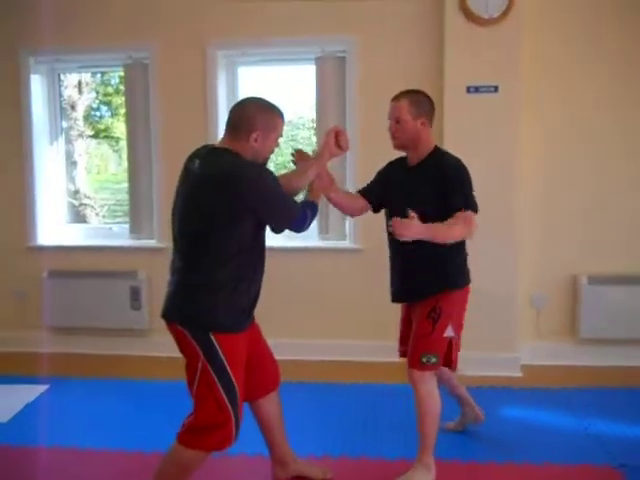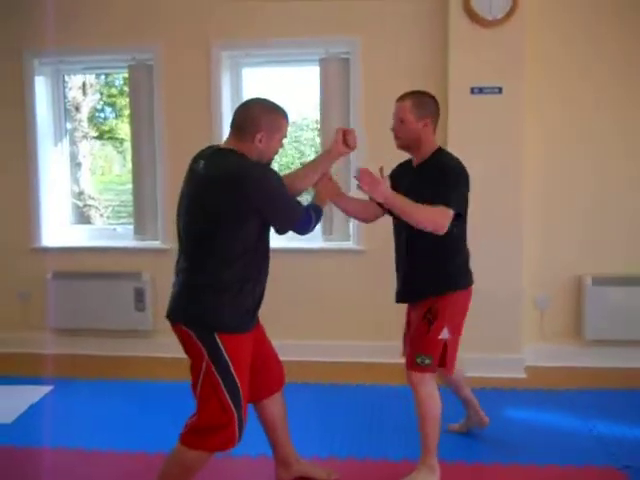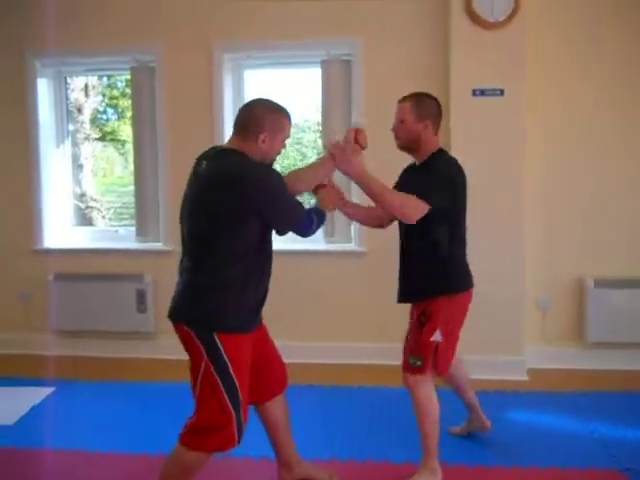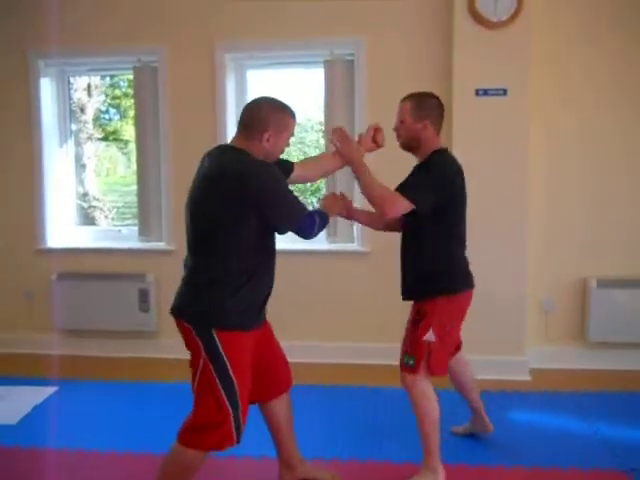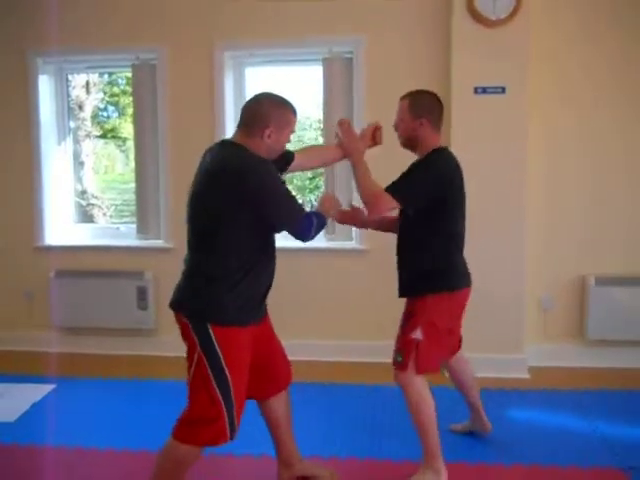
dt=0.1s
person 1, frame 1
left shoulder: (450, 169)
right shoulder: (393, 170)
left elbow: (466, 227)
right elbow: (355, 206)
left wrist: (420, 232)
right wrist: (323, 181)
left hip: (444, 287)
right hip: (413, 287)
left knee: (421, 371)
right knee: (430, 360)
right ankle: (470, 409)
person 1, frame 2
left shoulder: (449, 169)
right shoulder: (403, 171)
left elbow: (438, 223)
right elbow: (368, 212)
left wrist: (388, 195)
right wrist: (329, 189)
left hip: (446, 288)
right hip: (419, 287)
left knee: (420, 373)
right knee: (434, 361)
right ankle: (475, 412)
person 1, frame 3
left shoulder: (444, 169)
right shoulder: (416, 171)
left elbow: (409, 214)
right elbow: (384, 217)
left wrist: (360, 174)
right wrist: (338, 199)
left hip: (443, 290)
right hip: (434, 287)
left knee: (417, 374)
right knee: (443, 357)
right ankle: (478, 417)
person 1, frame 4
left shoulder: (442, 169)
right shoulder: (426, 169)
left elbow: (392, 208)
right elbow: (395, 221)
left wrist: (356, 162)
right wrist: (347, 210)
left hip: (443, 289)
right hip: (440, 286)
left knee: (415, 374)
right knee: (449, 355)
right ankle: (480, 419)
person 1, frame 5
left shoulder: (432, 169)
right shoulder: (438, 165)
left elbow: (378, 204)
right elbow: (413, 222)
left wrist: (356, 156)
right wrist: (362, 220)
left hip: (435, 288)
right hip: (448, 282)
left knee: (409, 372)
right knee: (449, 352)
right ankle: (479, 418)
person 2, frame 1
left shoulder: (206, 159)
right shoulder: (244, 177)
left elbow: (277, 190)
right elbow: (297, 219)
left wrist: (323, 156)
right wrist: (316, 194)
left hip: (220, 308)
right hip: (207, 317)
left knee: (263, 378)
right knee: (216, 420)
person 2, frame 2
left shoulder: (210, 161)
right shoulder: (248, 177)
left elbow: (281, 190)
right elbow: (302, 222)
left wrist: (330, 155)
right wrist: (322, 199)
left hip: (224, 308)
right hip: (212, 317)
left knee: (268, 380)
right knee: (219, 421)
person 2, frame 3
left shoulder: (216, 161)
right shoulder: (250, 177)
left elbow: (287, 185)
right elbow: (302, 223)
left wrist: (337, 159)
right wrist: (325, 204)
left hip: (231, 310)
right hip: (214, 318)
left knee: (270, 381)
right knee: (219, 422)
person 2, frame 4
left shoulder: (223, 160)
right shoulder: (252, 175)
left elbow: (299, 171)
right elbow: (305, 226)
right wrist: (328, 208)
left hip: (237, 309)
right hip: (217, 316)
left knee: (275, 381)
right knee: (216, 420)
person 2, frame 5
left shoulder: (229, 155)
right shoulder: (250, 171)
left elbow: (302, 159)
right elbow: (304, 228)
right wrist: (325, 211)
left hip: (241, 304)
right hip: (215, 311)
left knee: (274, 377)
right knee: (211, 416)
